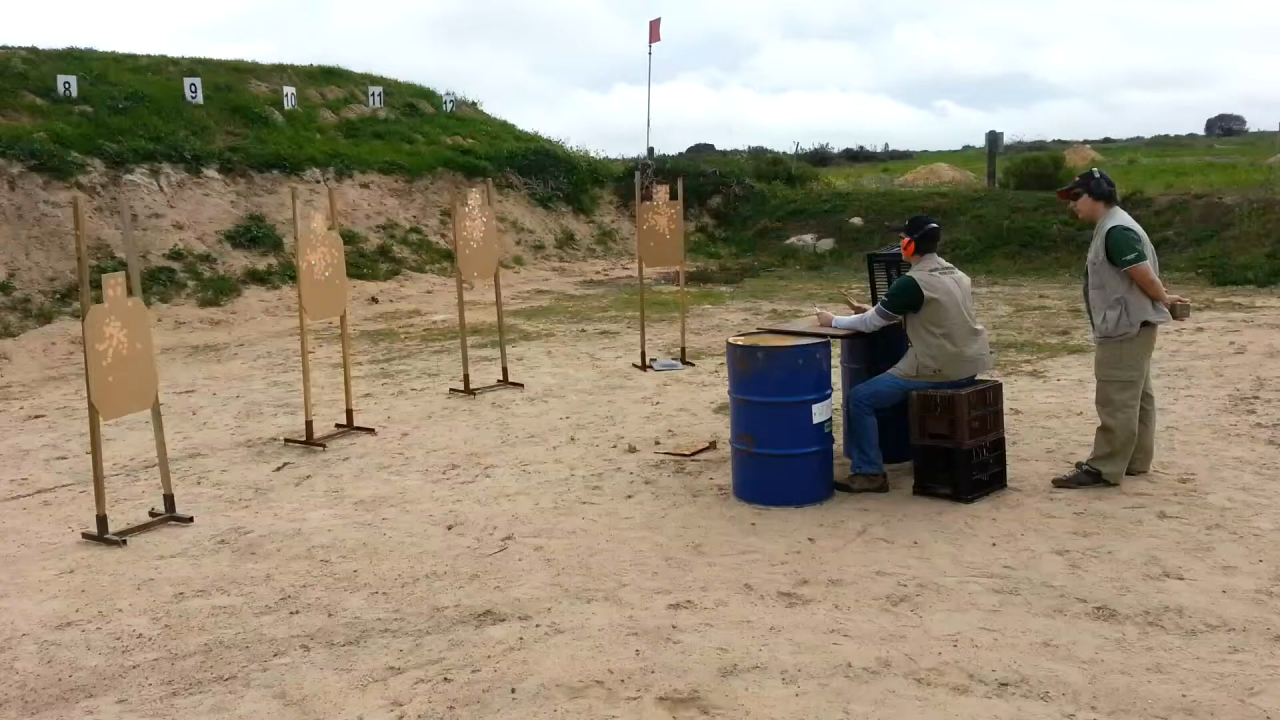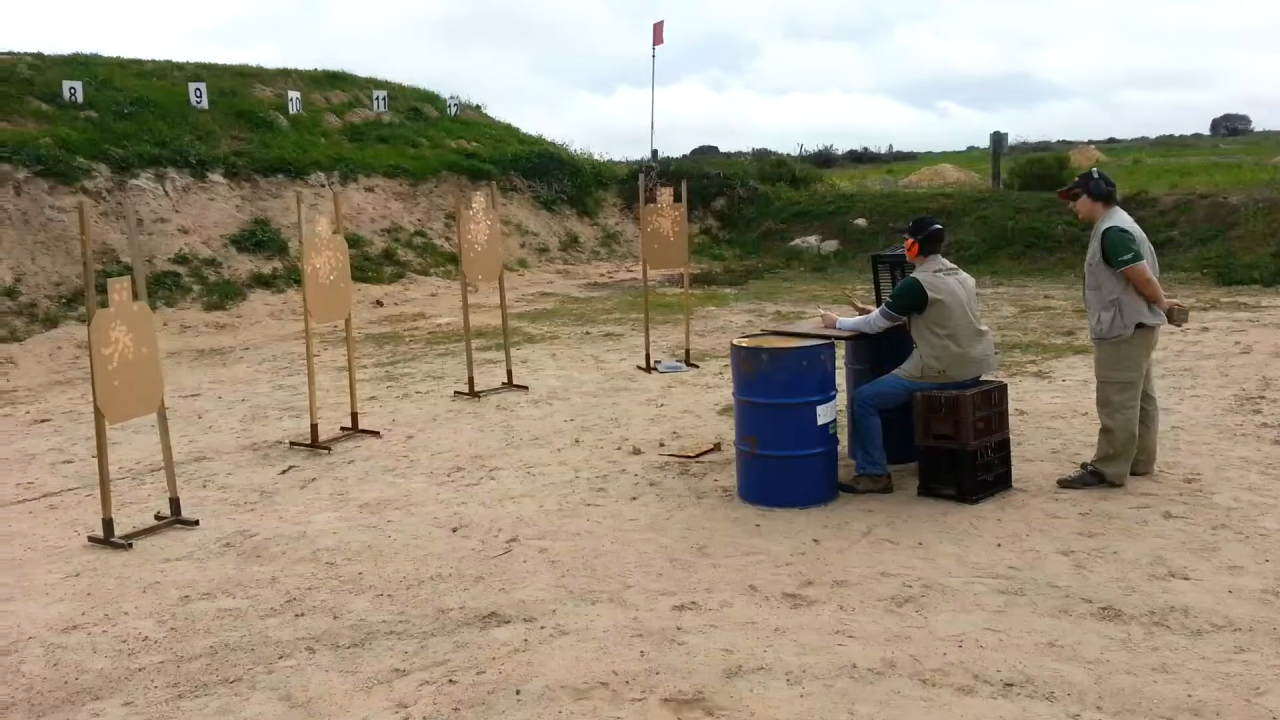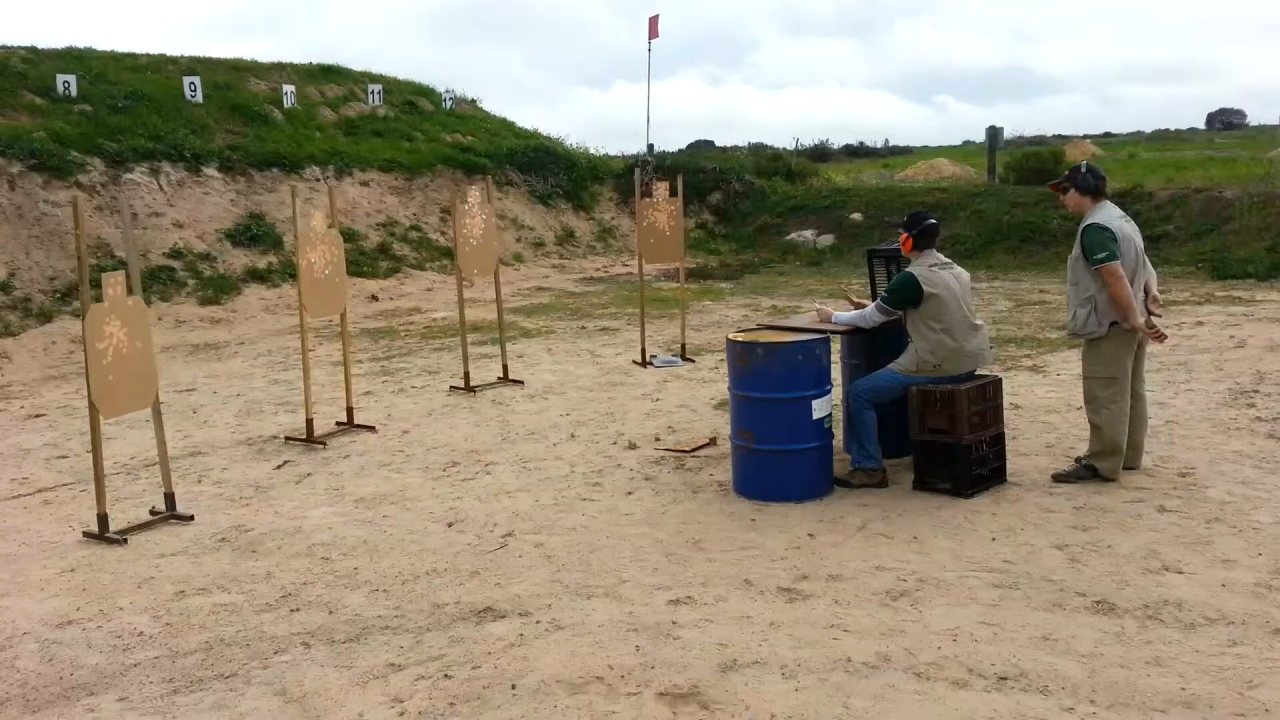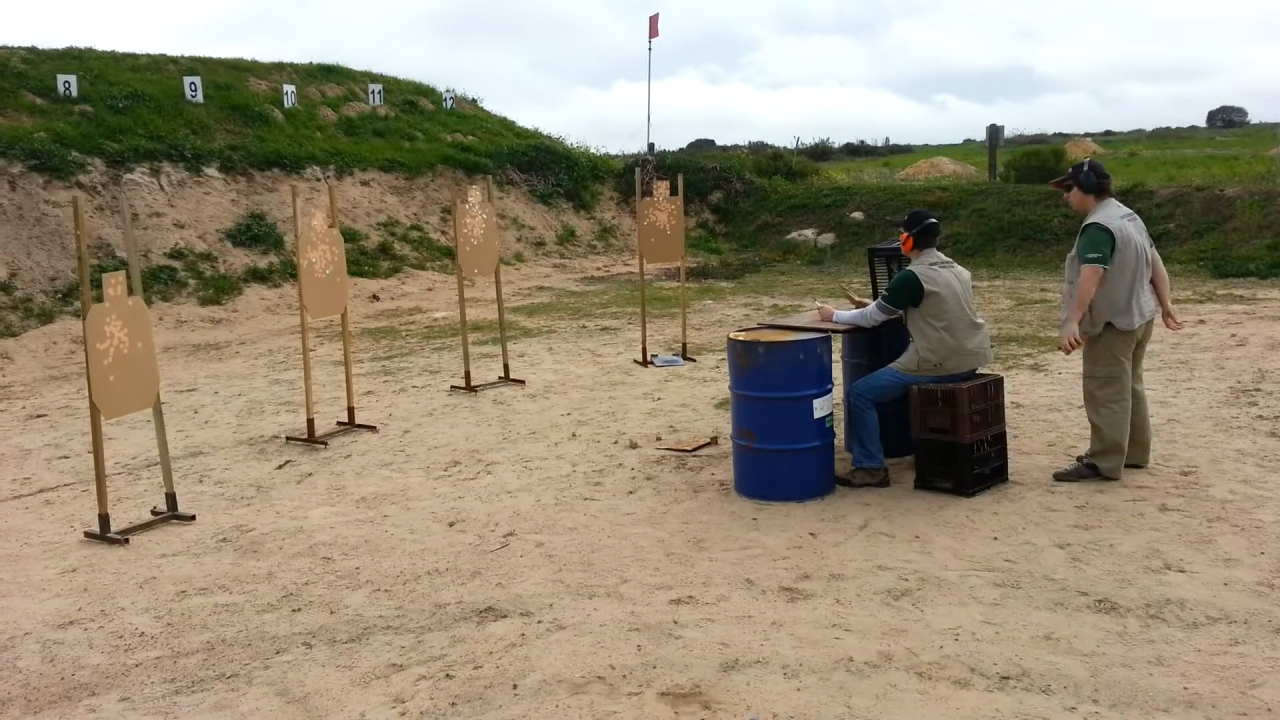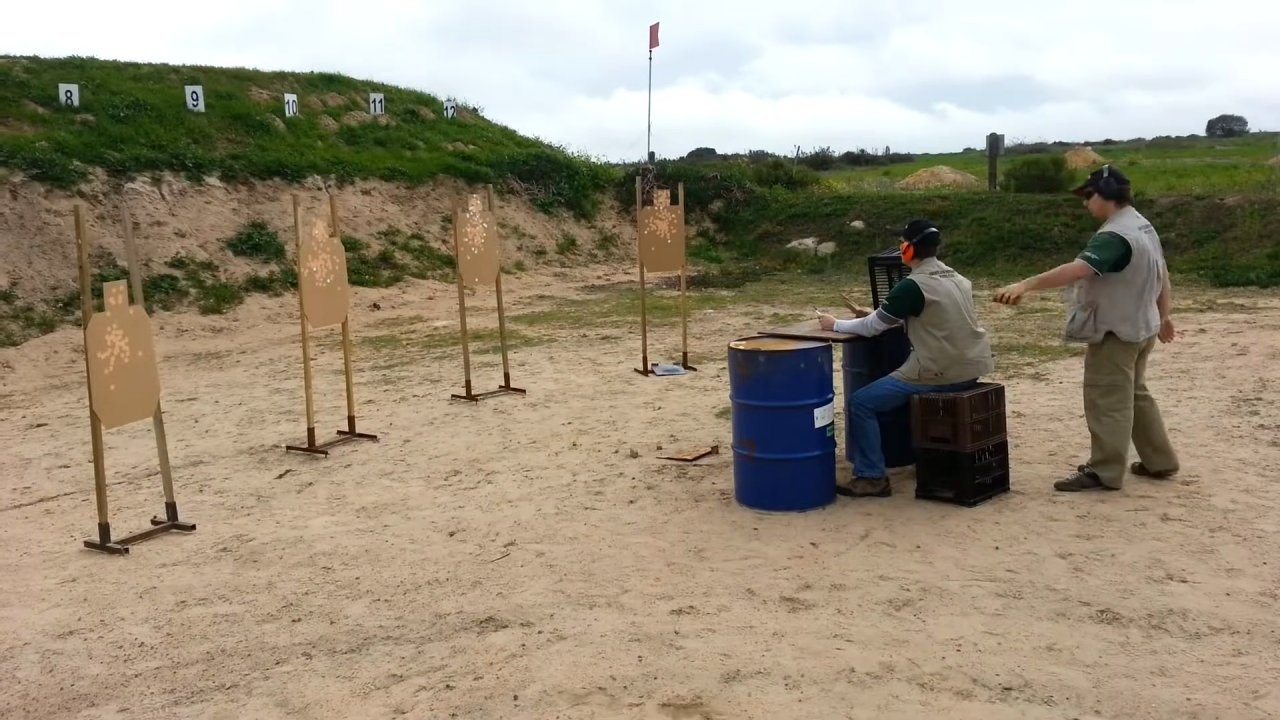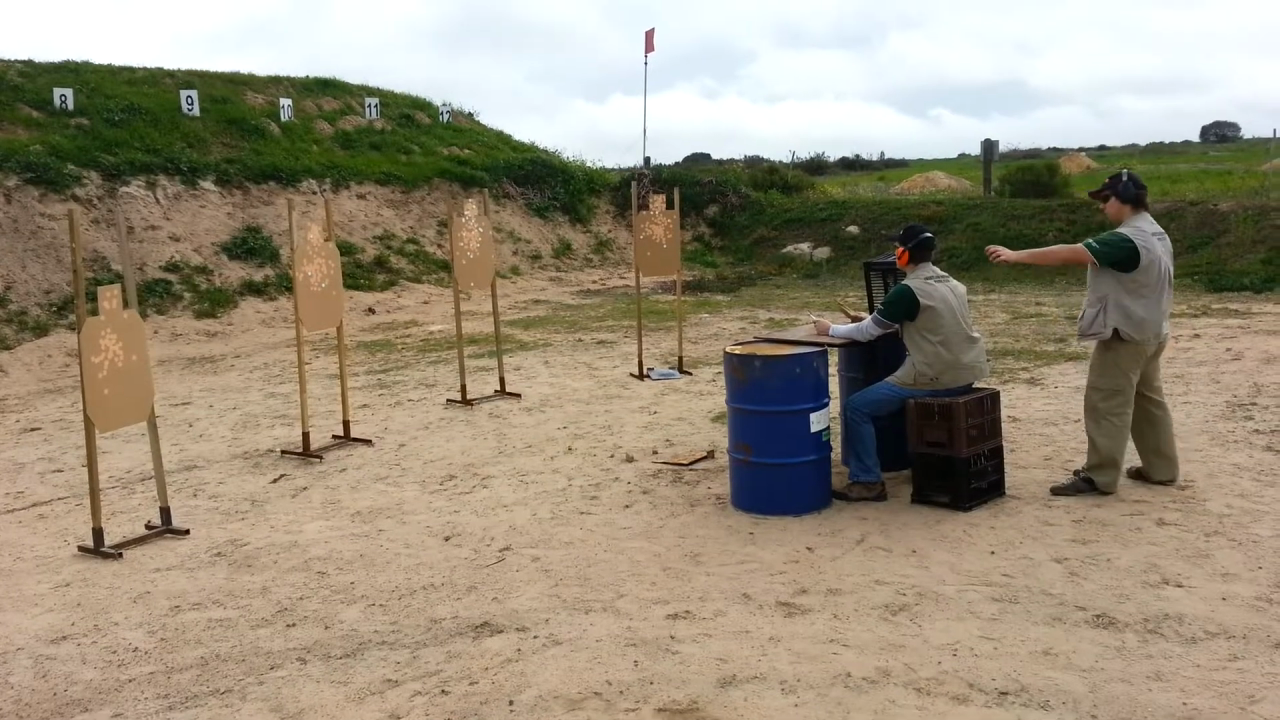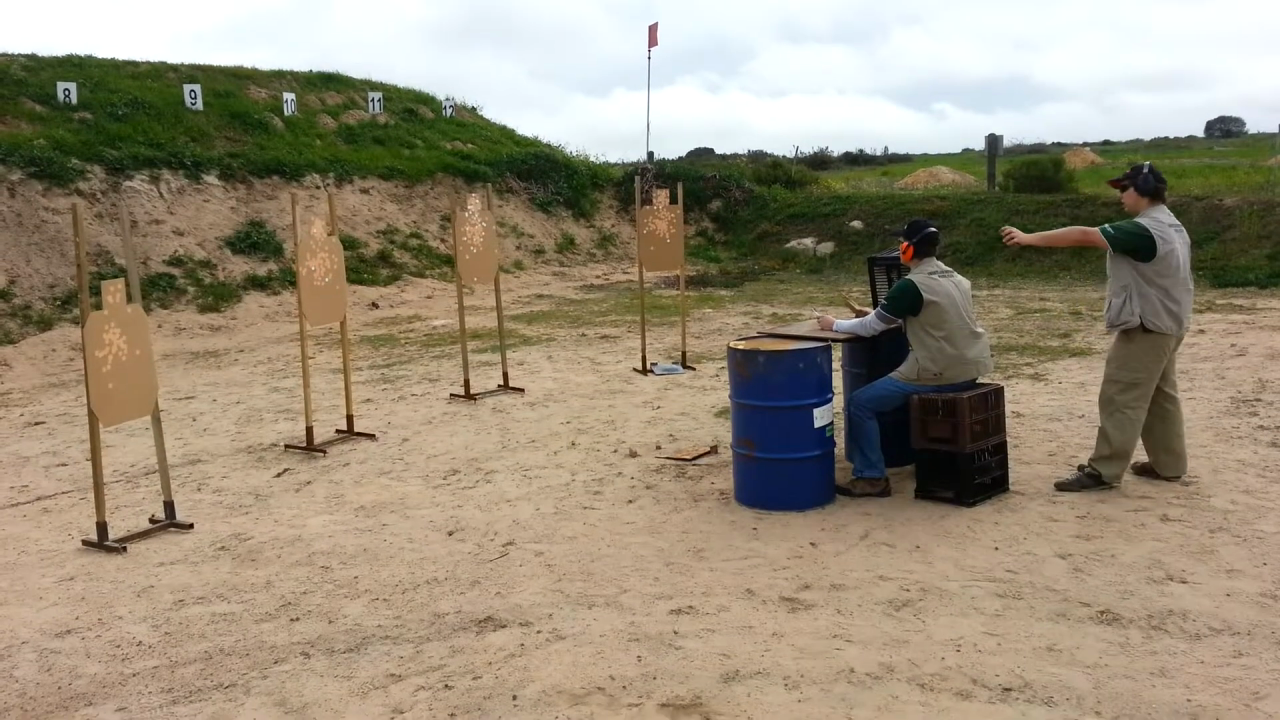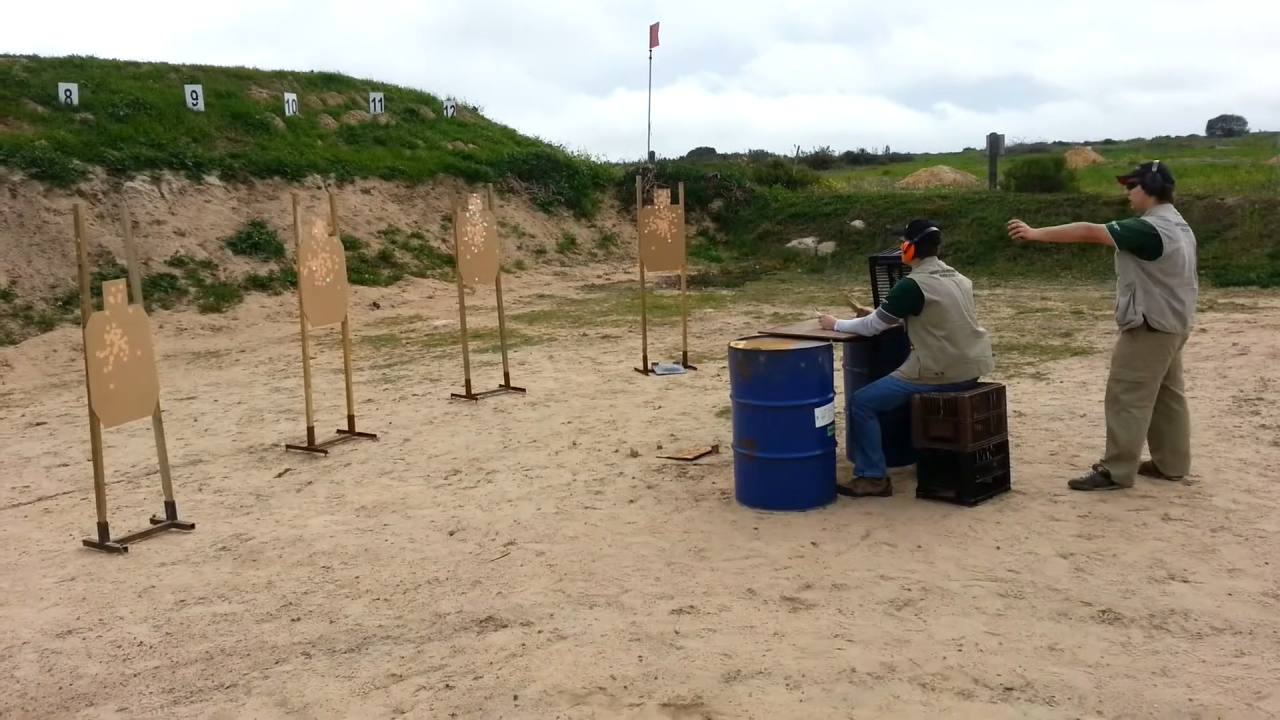
dt=0.2s
person 1, frame 1
left shoulder: (1116, 231)
right shoulder: (1110, 228)
left elbow: (1144, 276)
right elbow: (1142, 275)
left wrist: (1164, 299)
right wrist: (1165, 300)
left hip: (1126, 326)
right hip: (1126, 325)
left knee: (1116, 399)
right knee: (1136, 395)
left ankle: (1104, 468)
right ankle: (1135, 460)
person 1, frame 2
left shoulder: (1113, 232)
right shoulder: (1117, 225)
left elbow: (1141, 276)
right elbow: (1142, 275)
left wrist: (1161, 302)
right wrist: (1163, 302)
left hip: (1125, 327)
right hip: (1134, 325)
left knee: (1117, 399)
right knee: (1139, 395)
left ankle: (1108, 469)
right ankle: (1139, 460)
person 1, frame 3
left shoulder: (1095, 228)
right shoulder: (1119, 218)
left elbow: (1115, 278)
right elbow: (1143, 266)
left wrist: (1134, 319)
right wrist: (1152, 295)
left hip: (1113, 323)
right hip: (1130, 320)
left knee: (1105, 394)
right knee: (1130, 390)
left ankle: (1102, 464)
right ankle: (1128, 455)
person 1, frame 4
left shoulder: (1096, 227)
right shoulder: (1127, 216)
left elbow: (1090, 278)
right elbow: (1155, 263)
left wrist: (1072, 323)
right wrist: (1164, 304)
left hip: (1111, 322)
right hip: (1137, 317)
left knee: (1106, 393)
right knee: (1127, 386)
left ankle: (1104, 463)
right ankle: (1127, 452)
person 1, frame 5
left shoulder: (1116, 236)
right shoulder: (1142, 227)
left elbow: (1076, 270)
right elbow: (1161, 279)
left wrist: (1025, 286)
right wrist: (1164, 317)
left hip: (1116, 331)
right hip: (1142, 327)
left knee: (1108, 402)
right knee: (1135, 394)
left ankle: (1104, 472)
right ankle: (1160, 461)
person 1, frame 6
left shoulder: (1125, 240)
right shoulder: (1156, 234)
left elbow: (1070, 254)
left wrist: (1016, 255)
left hip: (1125, 335)
right hip: (1151, 332)
left knee: (1107, 406)
right knee: (1148, 401)
left ankle: (1098, 477)
right ankle: (1162, 467)
person 1, frame 7
left shoulder: (1142, 230)
right shoulder: (1171, 227)
left elbow: (1083, 236)
left wrist: (1029, 238)
left hip: (1146, 328)
right hip: (1167, 325)
left knee: (1121, 398)
right knee: (1161, 396)
left ankle: (1103, 470)
right ankle: (1168, 463)
person 1, frame 8
left shoulder: (1148, 228)
right shoulder: (1178, 226)
left elbow: (1089, 232)
left wrist: (1035, 233)
left hip: (1150, 327)
right hip: (1172, 325)
left knee: (1128, 398)
right knee: (1167, 395)
left ankle: (1117, 470)
right ankle: (1171, 462)
person 2, frame 1
left shoulder: (912, 283)
right shoulder: (956, 275)
left elbow: (871, 324)
left wrist: (833, 320)
right wrist: (876, 312)
left hip: (938, 370)
right hip: (969, 366)
left knee: (859, 399)
left ankle: (870, 474)
person 2, frame 2
left shoulder: (915, 284)
right shoulder: (960, 276)
left elbow: (875, 325)
left wrist: (837, 322)
right wrist: (881, 313)
left hip: (942, 371)
right hip: (974, 367)
left knee: (863, 400)
left ankle: (874, 474)
person 2, frame 3
left shoulder: (911, 278)
right shoulder: (955, 270)
left elbow: (871, 320)
left wrist: (834, 316)
right wrist: (877, 307)
left hip: (937, 365)
right hip: (968, 361)
left knee: (858, 394)
left ankle: (869, 469)
person 2, frame 4
left shoulder: (911, 277)
right shoulder: (955, 269)
left elbow: (872, 318)
left wrist: (834, 315)
right wrist: (877, 306)
left hip: (938, 364)
right hip: (970, 360)
left knee: (859, 393)
left ankle: (871, 468)
person 2, frame 5
left shoulder: (912, 286)
right shoulder: (956, 279)
left elbow: (873, 327)
left wrist: (835, 324)
right wrist: (877, 315)
left hip: (939, 374)
right hip: (971, 369)
left knee: (860, 403)
left ankle: (872, 477)
person 2, frame 6
left shoulder: (907, 291)
right shoulder: (951, 284)
left elbow: (868, 333)
left wrist: (831, 329)
right wrist: (874, 320)
left hip: (934, 378)
right hip: (966, 374)
left knee: (856, 407)
left ankle: (868, 482)
person 2, frame 7
left shoulder: (911, 286)
right shoulder: (956, 279)
left elbow: (871, 328)
left wrist: (835, 324)
right wrist: (877, 315)
left hip: (938, 374)
right hip: (969, 369)
left knee: (860, 403)
left ankle: (872, 478)
person 2, frame 8
left shoulder: (912, 285)
right shoulder: (957, 278)
left elbow: (872, 327)
left wrist: (836, 324)
right wrist: (878, 314)
left hip: (939, 373)
right hip: (971, 369)
left knee: (861, 403)
left ankle: (873, 477)
